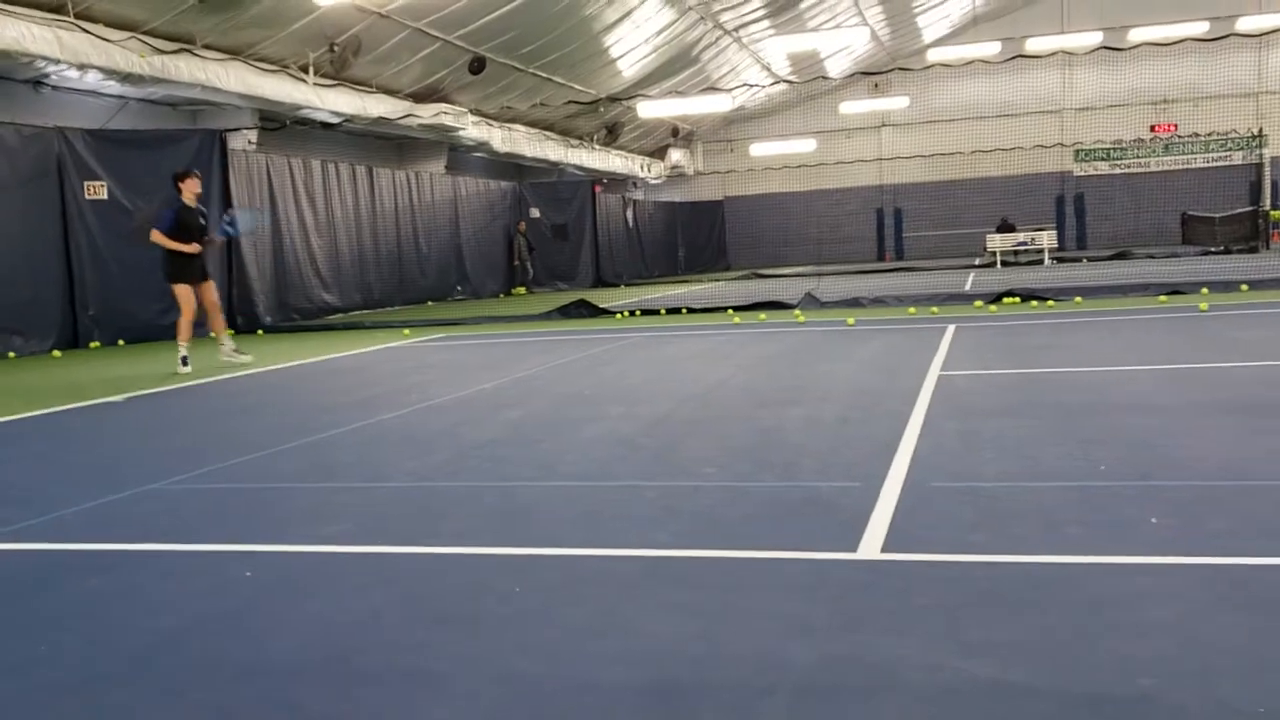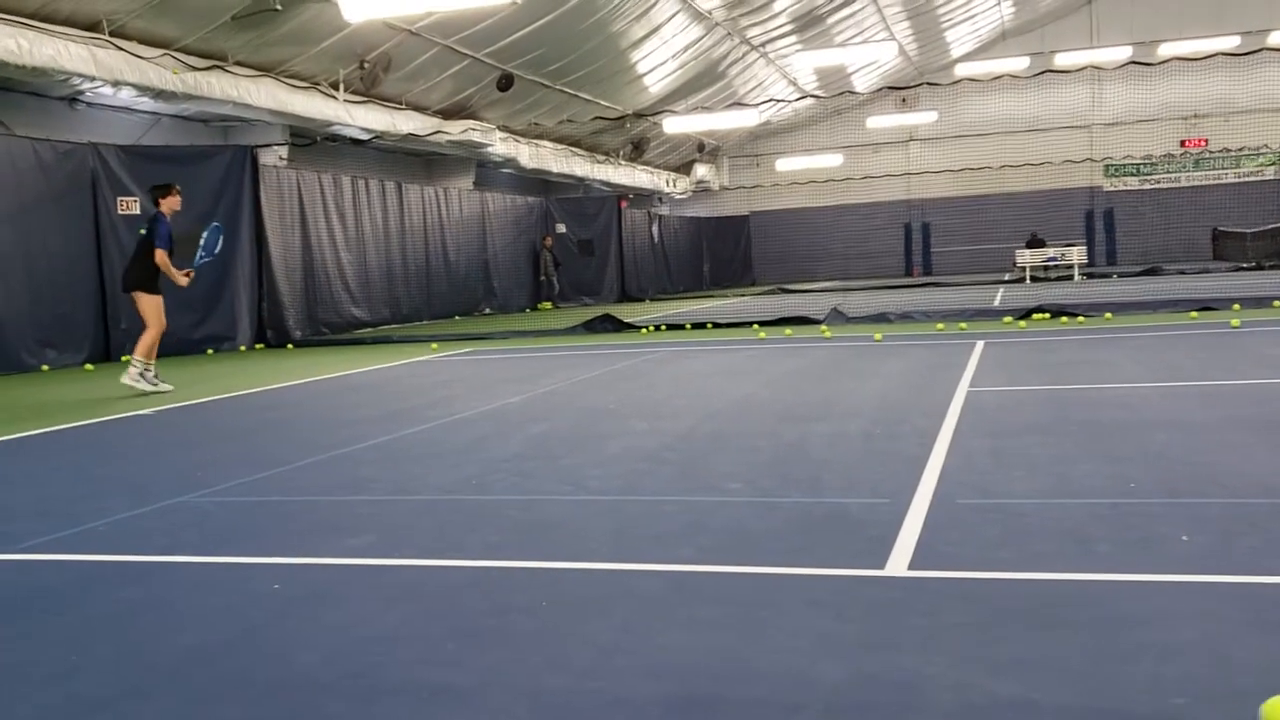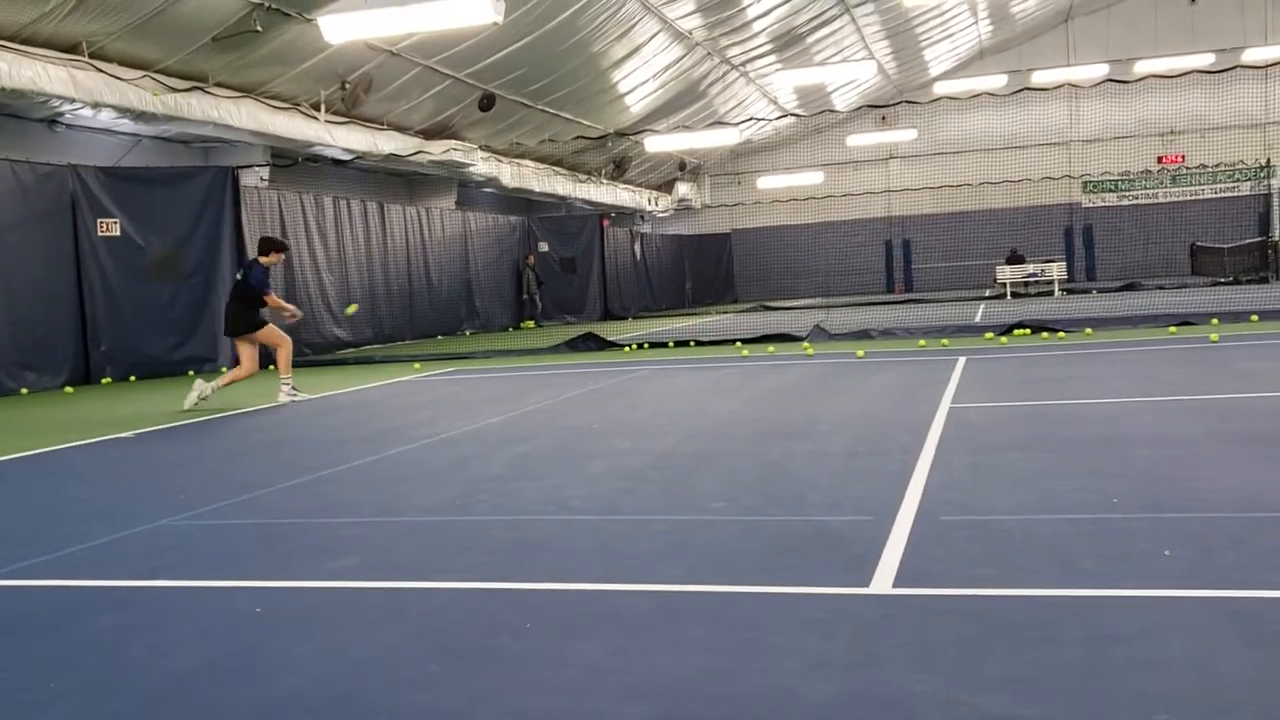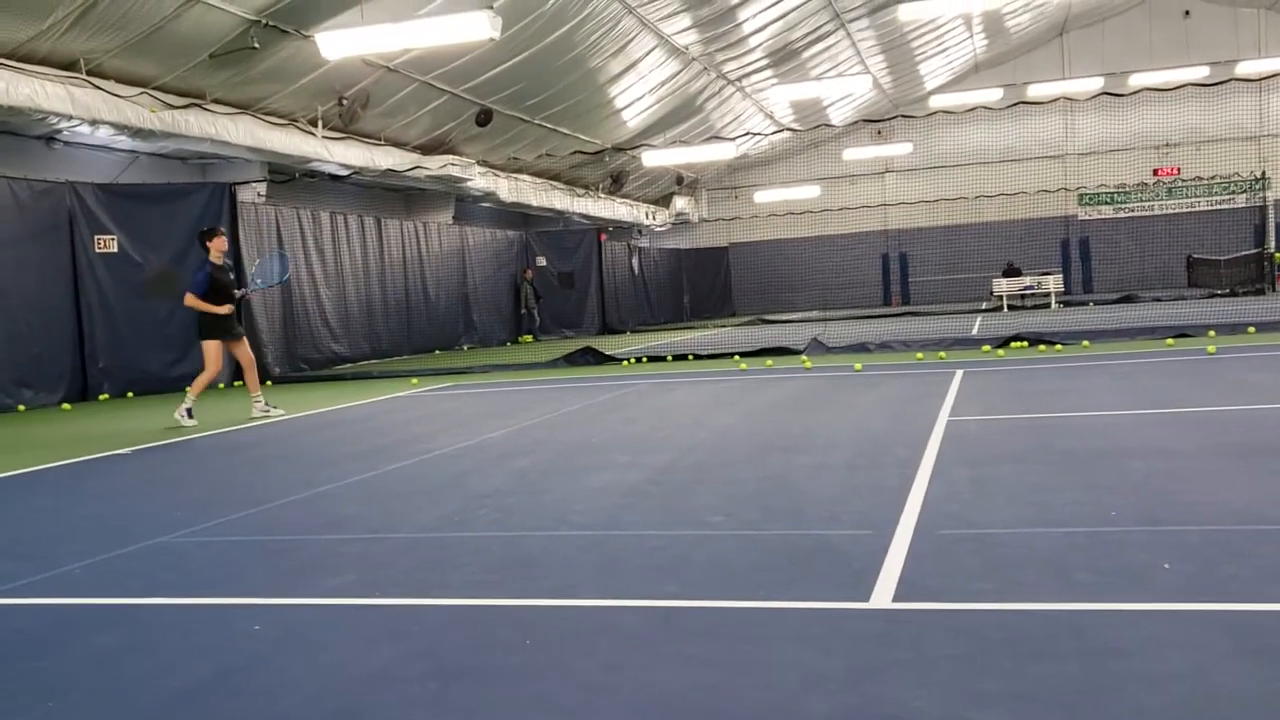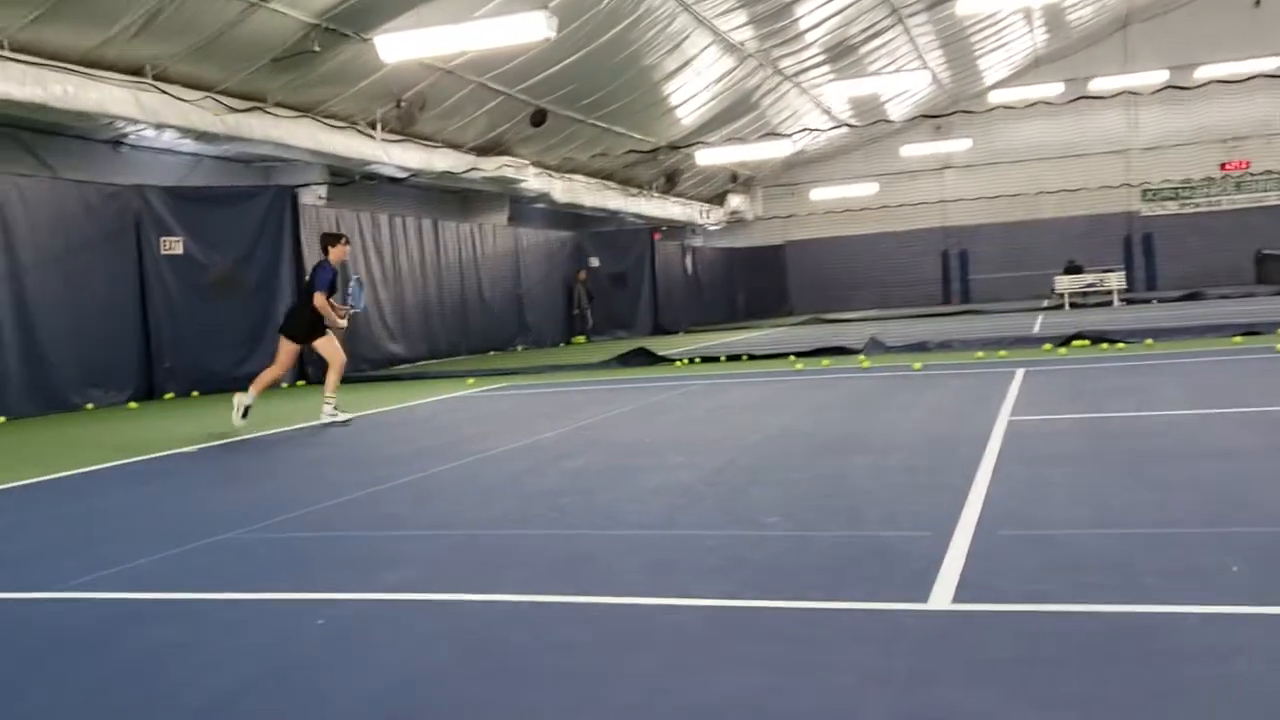
dt=1s
person 1, frame 1
left shoulder: (201, 211)
right shoulder: (174, 210)
right elbow: (154, 236)
left wrist: (205, 243)
right wrist: (184, 248)
left hip: (197, 265)
right hip: (178, 266)
left knee: (214, 307)
right knee: (189, 311)
left ankle: (228, 348)
right ankle: (183, 355)
person 1, frame 2
left shoulder: (157, 221)
right shoulder: (162, 222)
right elbow: (159, 258)
left wrist: (177, 272)
right wrist: (177, 279)
left hip: (138, 277)
right hip: (143, 278)
left knee: (156, 326)
right knee: (157, 325)
left ankle: (149, 374)
right ankle: (132, 372)
person 1, frame 3
left shoulder: (260, 267)
right shoulder: (257, 271)
right elbow: (272, 302)
left wrist: (283, 311)
right wrist: (290, 309)
left hip: (247, 318)
right hip: (242, 318)
left knee: (248, 368)
right knee: (285, 342)
left ankle: (206, 388)
right ankle: (286, 389)
person 1, frame 4
left shoulder: (227, 266)
right shoulder: (206, 270)
right elbow: (189, 300)
left wrist: (238, 294)
right wrist: (217, 309)
left hip: (228, 323)
right hip: (211, 324)
left knee: (249, 362)
right knee: (214, 368)
left ankle: (259, 406)
right ankle: (184, 408)
person 1, frame 5
left shoulder: (331, 270)
right shoulder: (325, 269)
right elbow: (318, 301)
left wrist: (337, 308)
right wrist: (335, 321)
left hip: (315, 324)
right hip: (299, 322)
left knee: (339, 360)
right knee: (281, 368)
left ankle: (329, 410)
right ankle: (245, 400)
